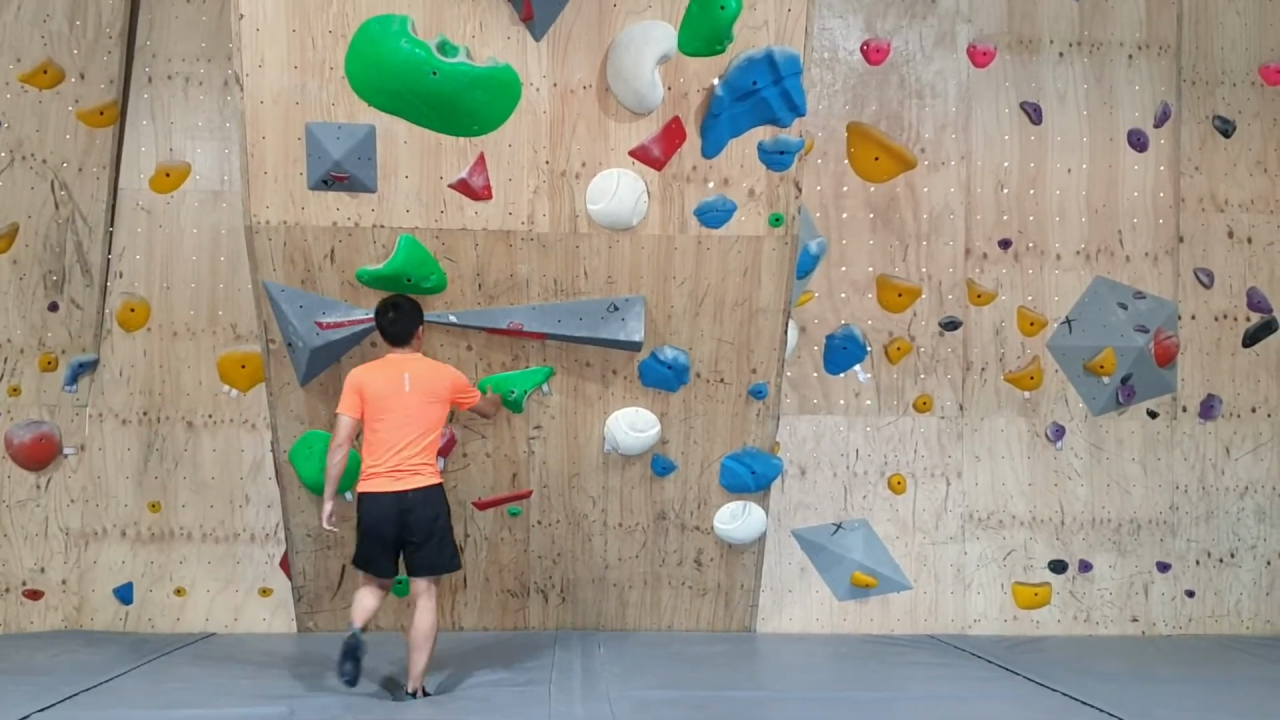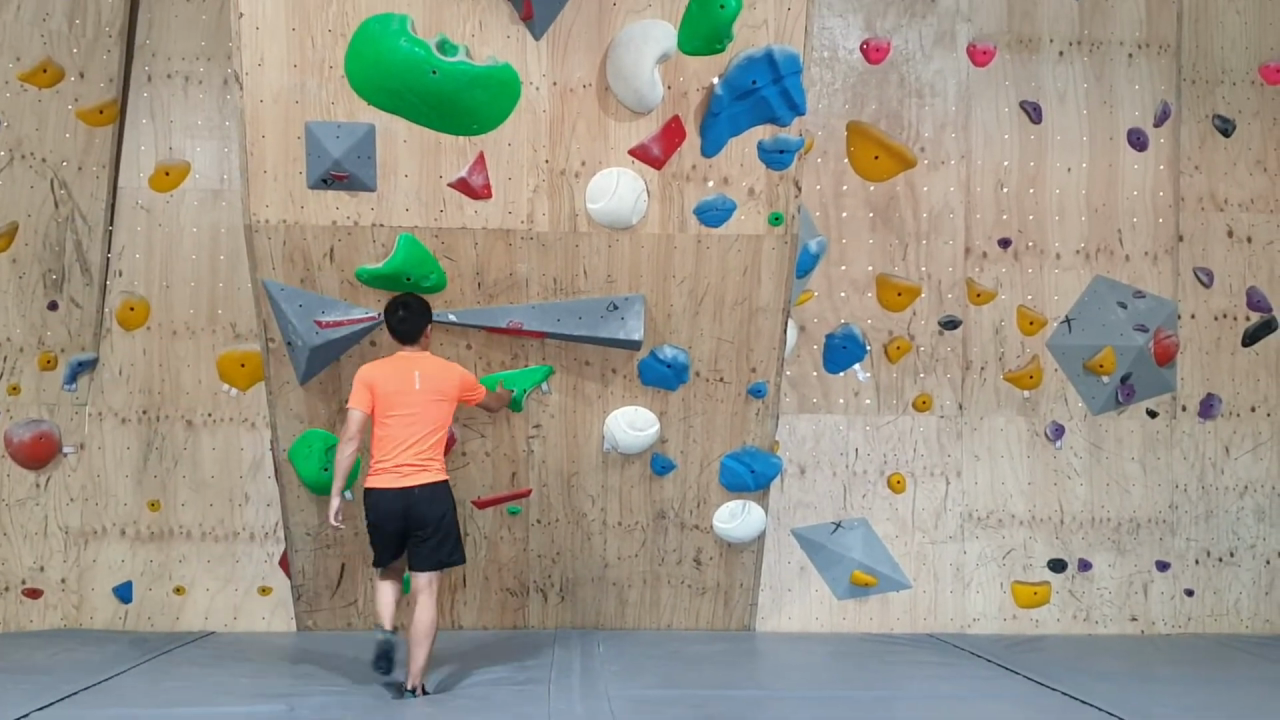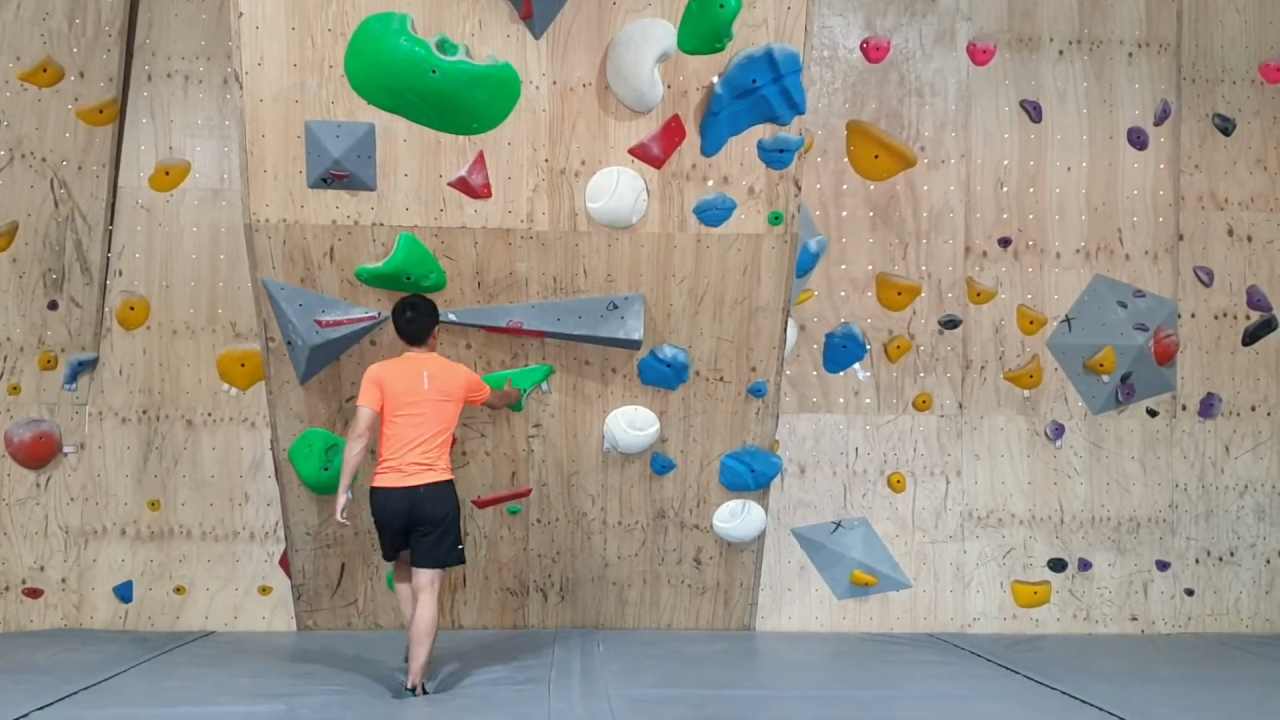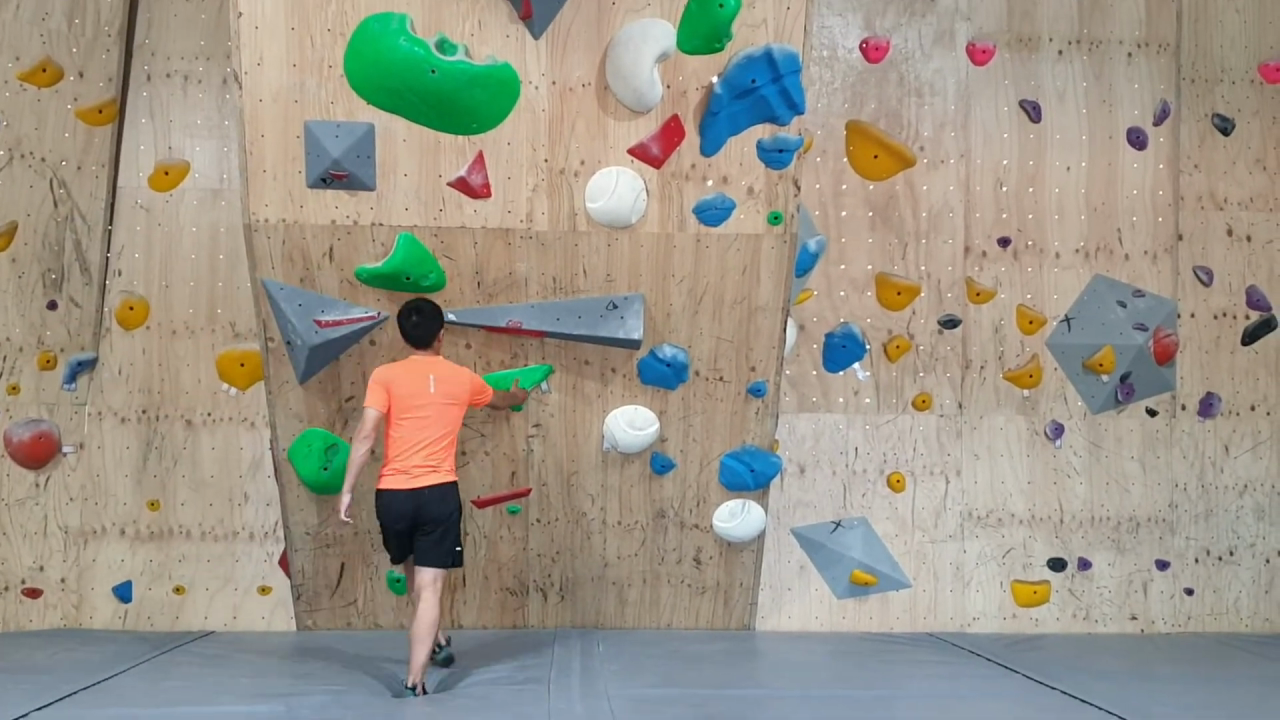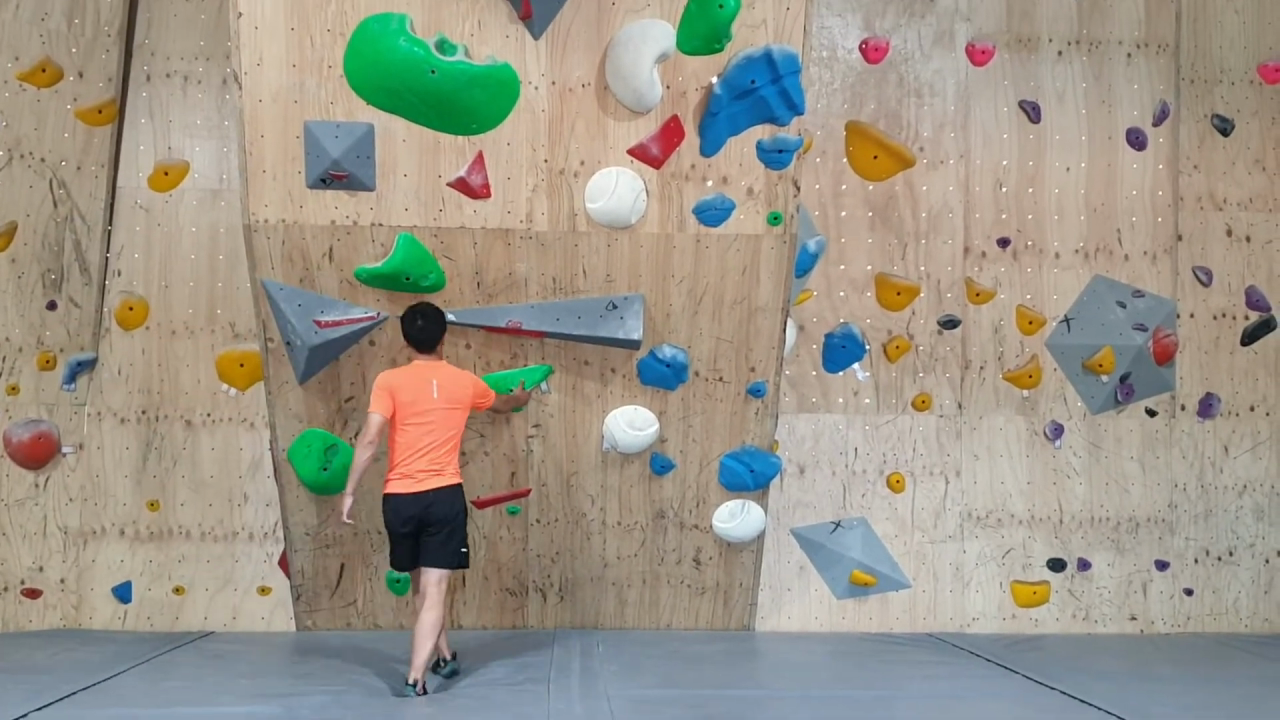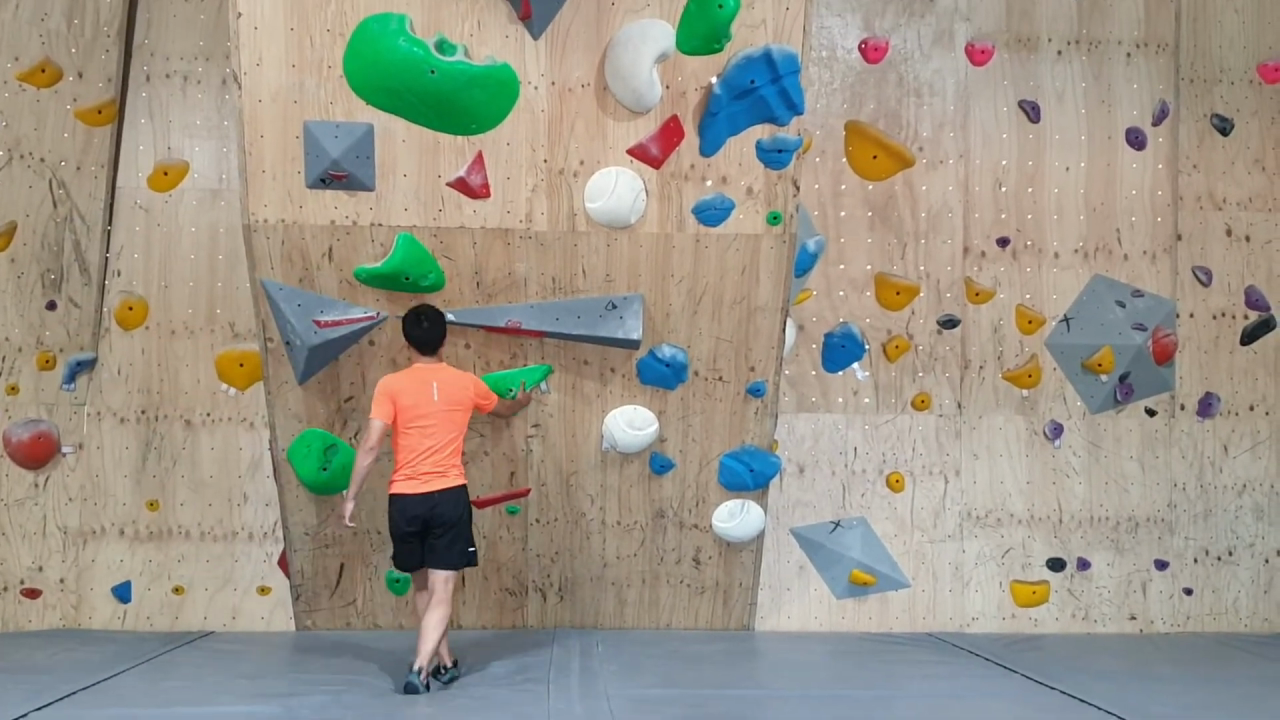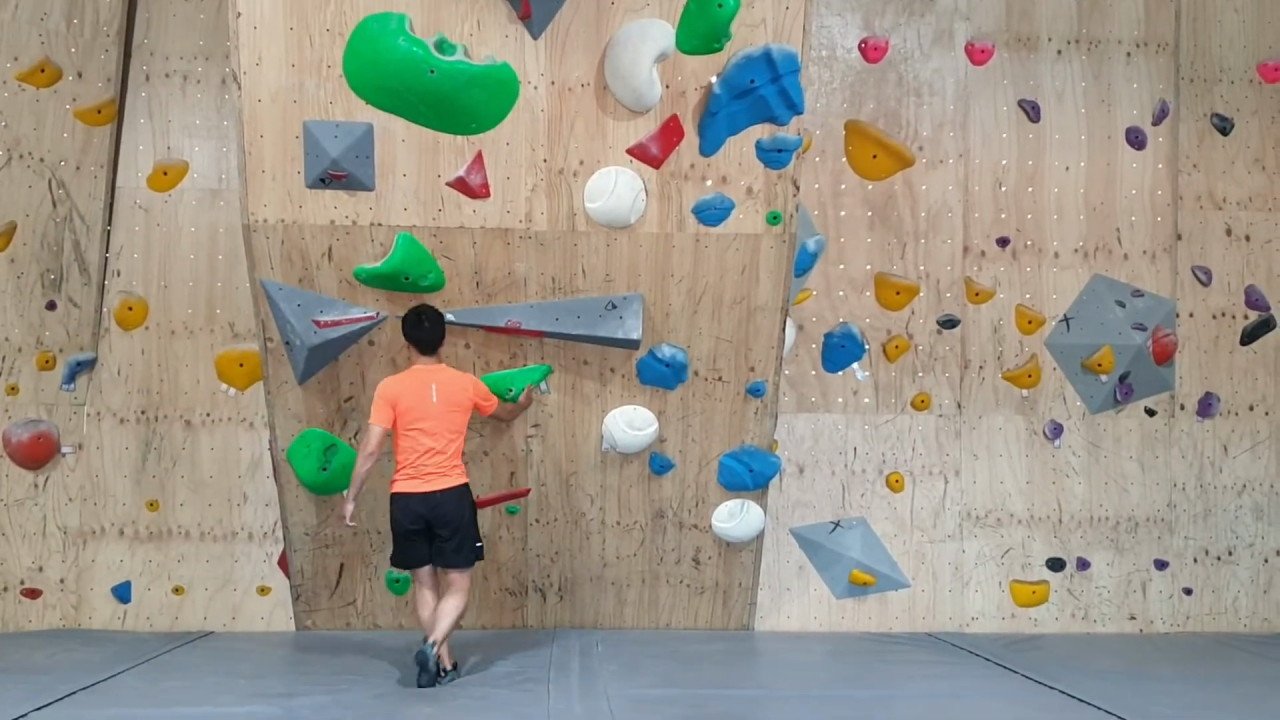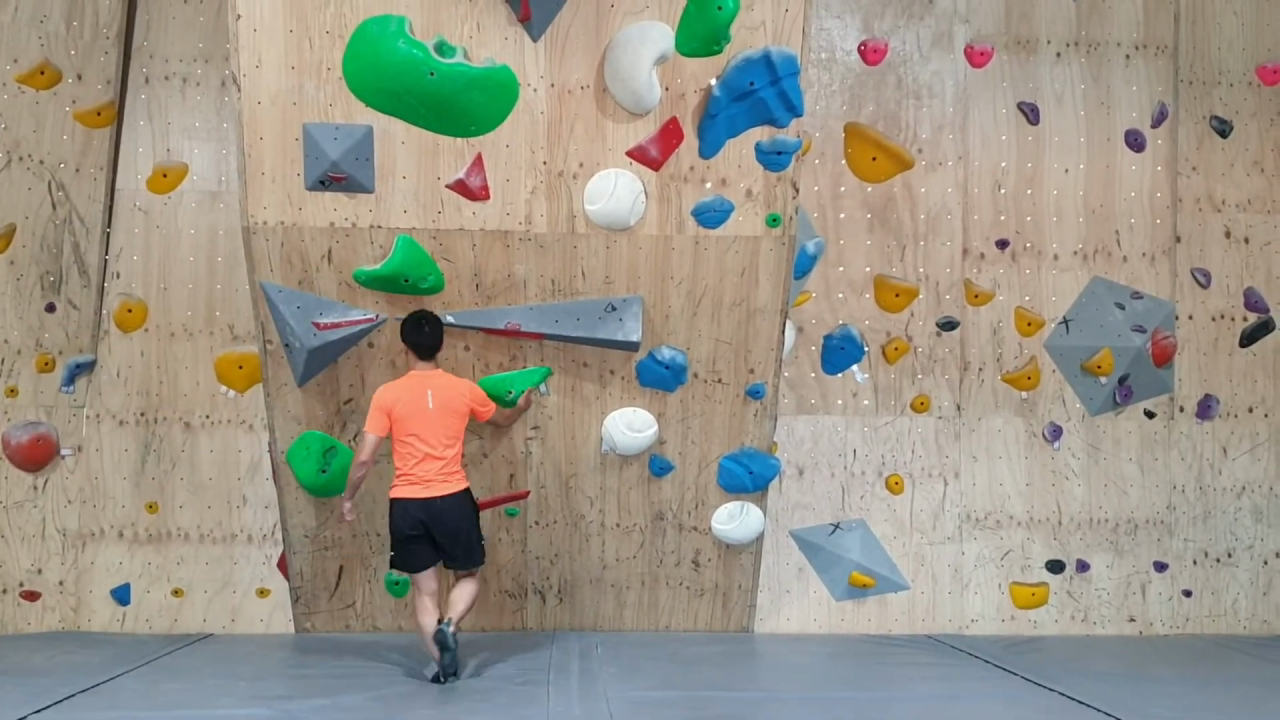
dt=0.1s
person 1, frame 1
left shoulder: (360, 377)
right shoulder: (446, 376)
left elbow: (341, 443)
right elbow: (489, 410)
left wrist: (329, 497)
right wrist: (496, 398)
left hip: (374, 497)
right hip: (425, 496)
left knee: (373, 583)
right knee: (425, 595)
left ankle: (355, 635)
right ankle: (415, 687)
person 1, frame 2
left shoulder: (370, 374)
right shoulder: (453, 374)
left elbow: (351, 437)
right elbow: (492, 403)
left wrist: (336, 492)
right wrist: (505, 397)
left hip: (381, 493)
right hip: (430, 492)
left knee: (388, 572)
right knee: (425, 592)
left ankle: (386, 634)
right ankle: (414, 684)
person 1, frame 3
left shoulder: (379, 373)
right shoulder: (459, 375)
left elbow: (360, 434)
right elbow: (496, 401)
left wrist: (343, 489)
right wrist: (512, 395)
left hip: (387, 492)
right hip: (435, 491)
left knee: (401, 566)
right knee: (427, 590)
left ankle: (415, 646)
right ankle: (414, 683)
person 1, frame 4
left shoulder: (385, 375)
right shoulder: (463, 378)
left elbow: (365, 434)
right elbow: (498, 400)
left wrist: (347, 489)
right wrist: (518, 396)
left hip: (393, 494)
right hip: (439, 493)
left knee: (415, 576)
right knee: (429, 591)
left ankle: (437, 643)
right ankle: (414, 682)
person 1, frame 5
left shoulder: (390, 381)
right shoulder: (466, 382)
left elbow: (370, 439)
right elbow: (500, 404)
left wrist: (349, 492)
right wrist: (520, 399)
left hip: (399, 498)
right hip: (445, 496)
left knee: (421, 583)
right knee: (434, 592)
left ankle: (442, 655)
right ankle: (415, 679)
person 1, frame 6
left shoulder: (391, 385)
right shoulder: (467, 383)
left elbow: (371, 445)
right elbow: (504, 410)
left wrist: (351, 496)
right wrist: (521, 401)
left hip: (404, 500)
right hip: (449, 497)
left knee: (423, 587)
right knee: (441, 593)
left ankle: (444, 662)
right ankle: (420, 669)
person 1, frame 7
left shoulder: (391, 388)
right shoulder: (467, 384)
left elbow: (370, 449)
right elbow: (504, 413)
left wrist: (351, 497)
right wrist: (522, 404)
left hip: (406, 499)
right hip: (452, 496)
left knee: (425, 586)
right knee: (457, 587)
left ankle: (444, 664)
right ankle: (431, 646)
person 1, frame 8
left shoulder: (388, 394)
right shoulder: (464, 389)
left elbow: (365, 458)
right elbow: (502, 419)
left wrist: (348, 497)
right wrist: (521, 407)
left hip: (406, 505)
right hip: (452, 500)
left knee: (424, 590)
right knee: (468, 577)
left ankle: (444, 668)
right ankle: (448, 626)
